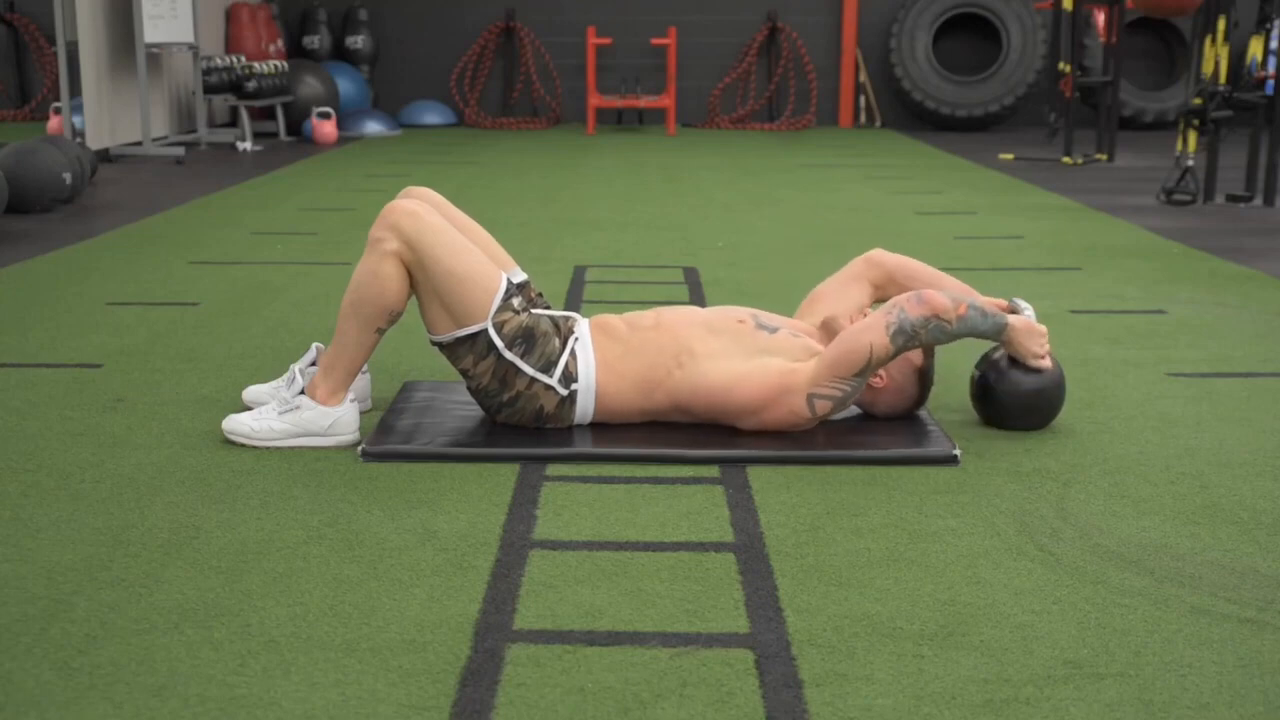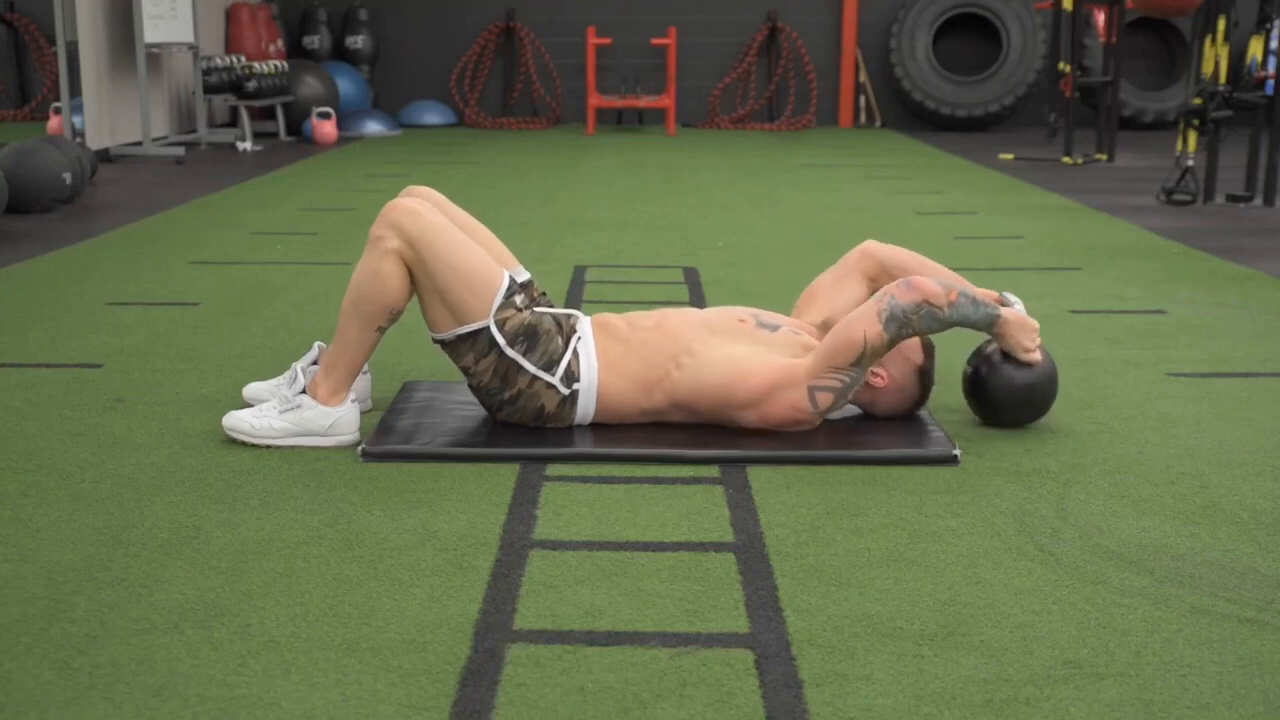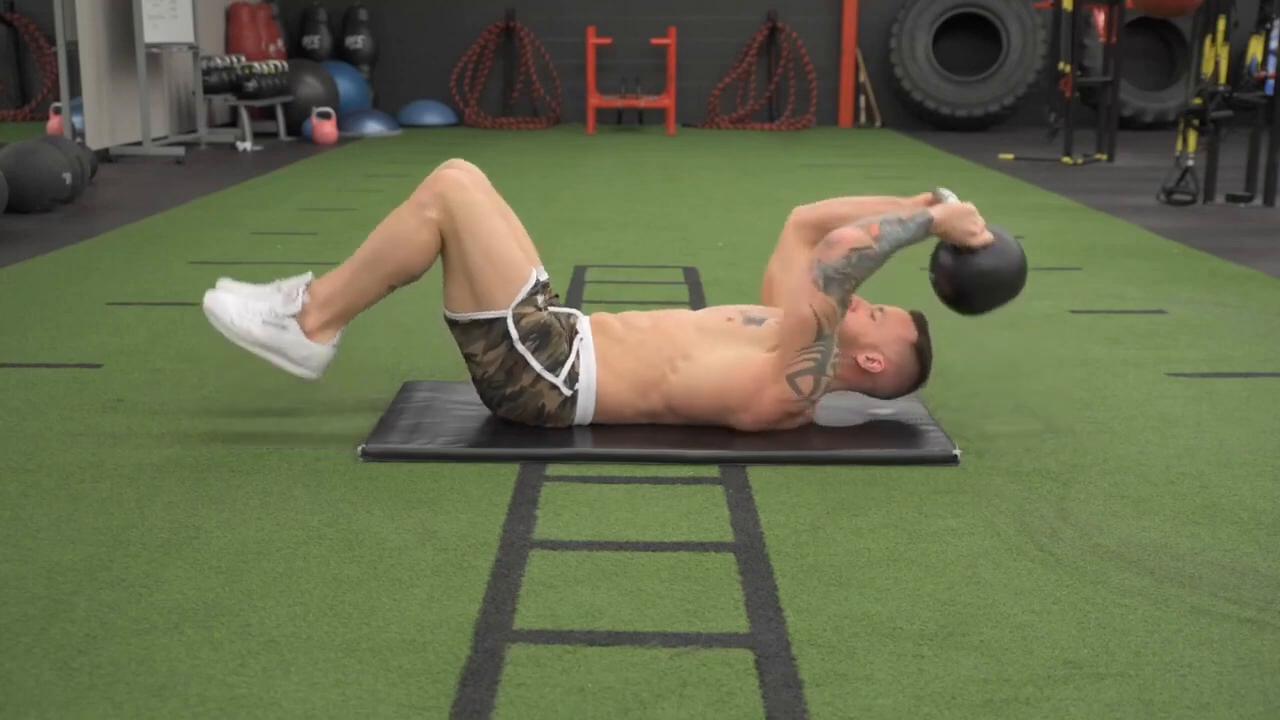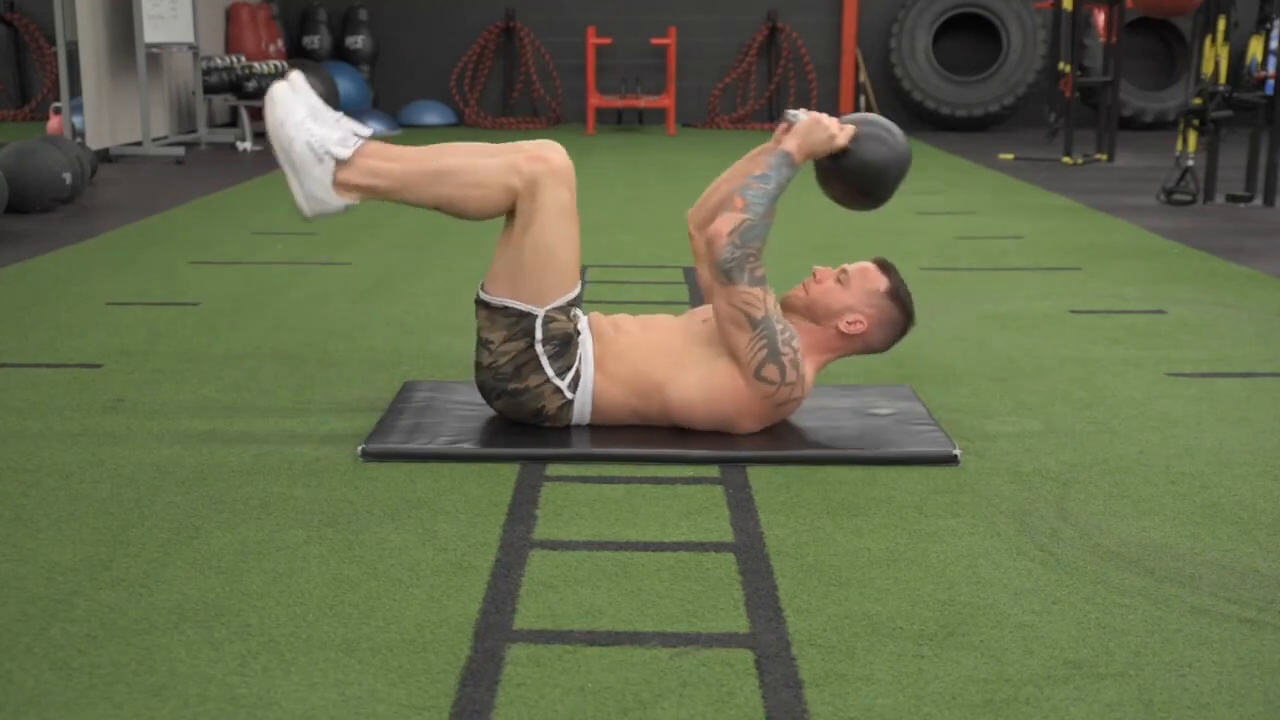
dt=0.3s
person 1, frame 1
left shoulder: (812, 395)
right shoulder: (811, 340)
left elbow: (926, 306)
right elbow: (878, 265)
left wrist: (1002, 326)
right wrist: (995, 306)
left hip: (541, 380)
right hip: (557, 338)
left knee: (399, 225)
right knee: (415, 203)
left ankle: (325, 403)
right ankle: (337, 373)
person 1, frame 2
left shoulder: (812, 392)
right shoulder: (811, 342)
left elbow: (916, 289)
right elbow: (871, 257)
left wrist: (995, 316)
right wrist: (993, 298)
left hip: (545, 377)
right hip: (561, 339)
left knee: (401, 224)
right knee: (417, 203)
left ankle: (325, 402)
right ankle: (336, 371)
person 1, frame 3
left shoulder: (793, 389)
right shoulder: (787, 338)
left elbow: (842, 251)
right elbow: (805, 222)
left wrist: (931, 219)
right wrist: (924, 204)
left hip: (541, 374)
right hip: (558, 339)
left knee: (456, 184)
right knee: (453, 188)
left ankle: (310, 327)
right ankle: (313, 306)
person 1, frame 4
left shoulder: (782, 374)
right shoulder: (767, 342)
left elbow: (723, 248)
right elbow: (710, 224)
left wrist: (793, 155)
right wrist: (789, 146)
left hip: (539, 381)
right hip: (549, 358)
left knee: (547, 164)
right knee: (539, 168)
left ankle: (338, 172)
right ankle: (348, 156)
